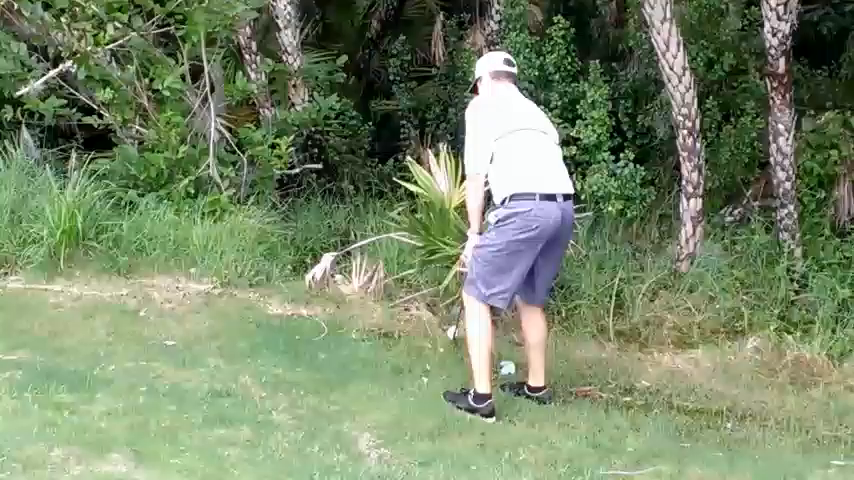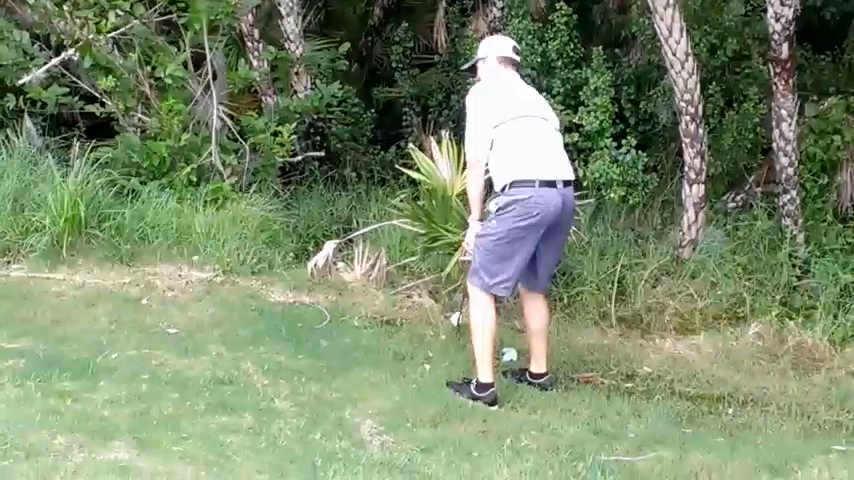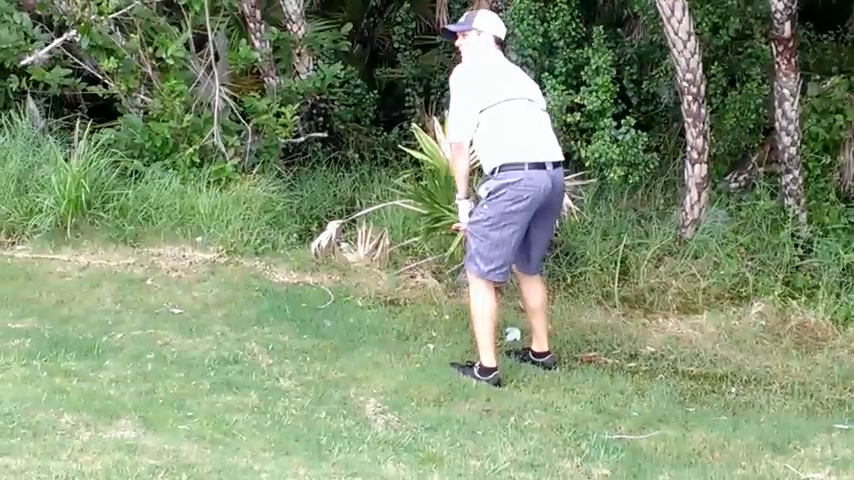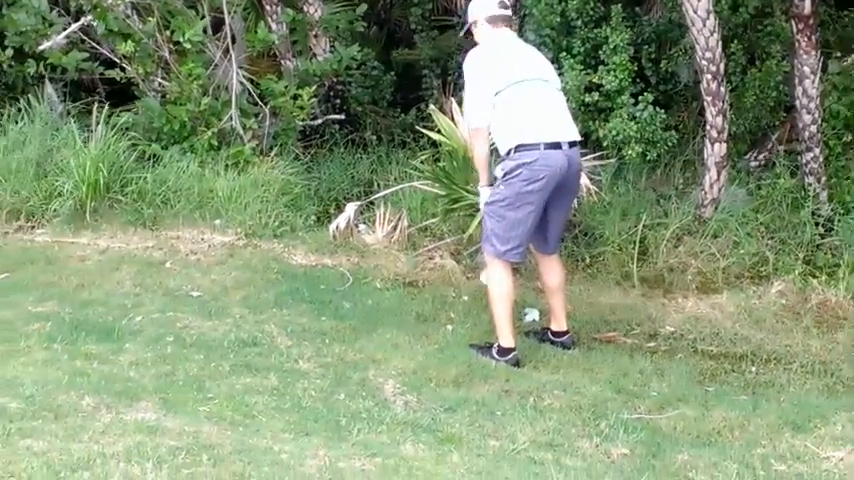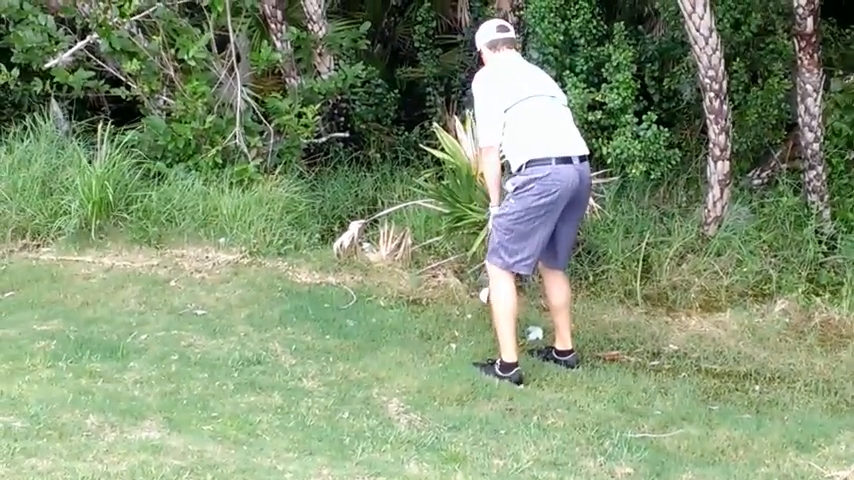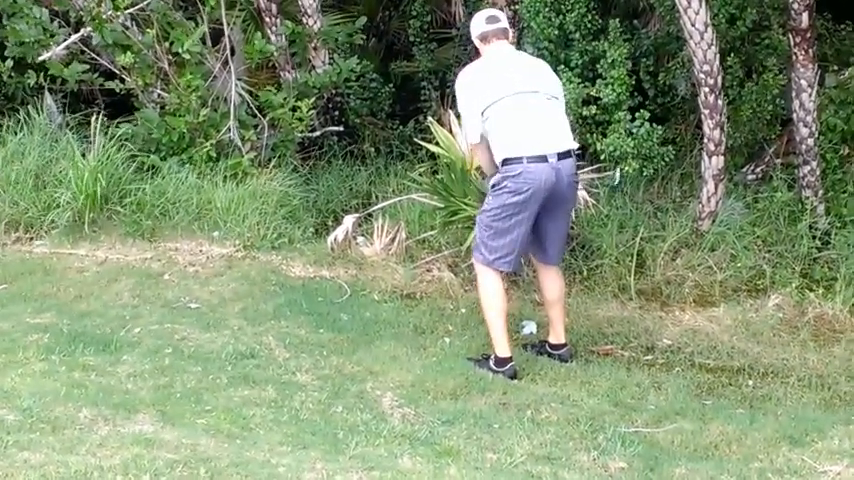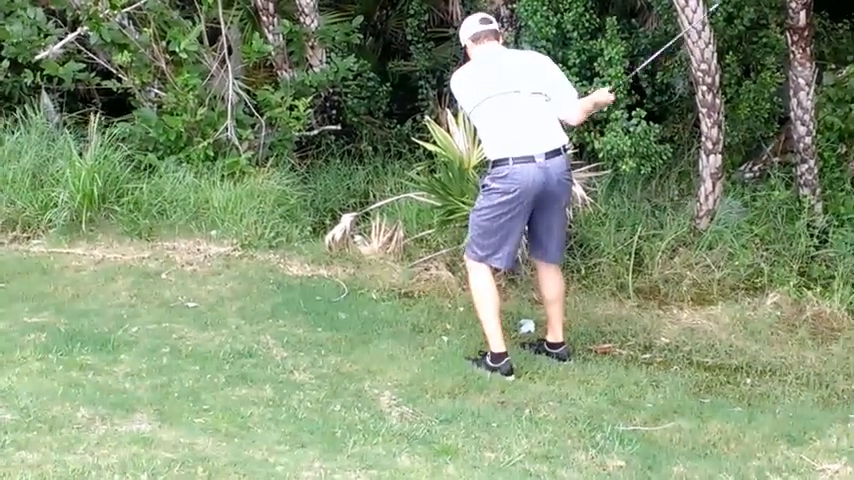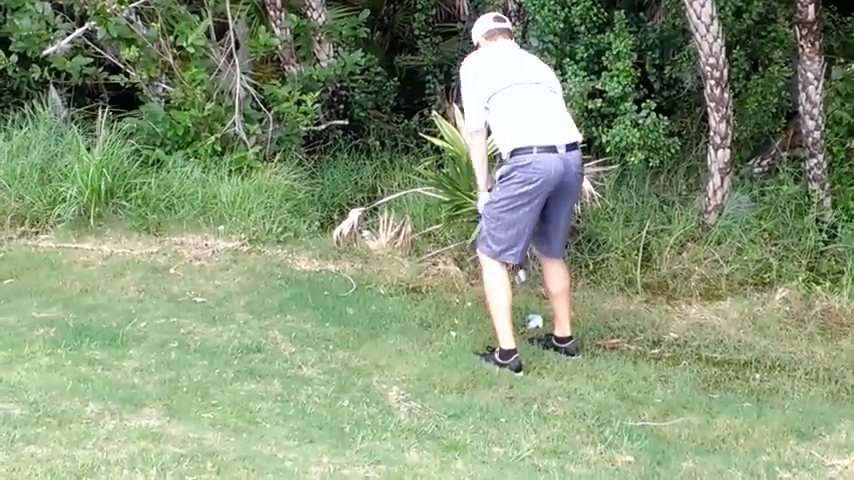
dt=0.4s
person 1, frame 1
left shoulder: (483, 105)
right shoulder: (534, 110)
left elbow: (475, 175)
left wrist: (474, 234)
left hip: (525, 207)
right hip: (563, 206)
left knee: (476, 296)
right knee: (530, 300)
left ankle: (481, 396)
right ankle: (537, 385)
person 1, frame 2
left shoulder: (483, 91)
right shoulder: (534, 96)
left elbow: (476, 162)
left wrist: (475, 221)
left hip: (525, 194)
right hip: (563, 193)
left knee: (480, 286)
right knee: (532, 287)
left ankle: (483, 385)
right ankle: (538, 372)
person 1, frame 3
left shoulder: (468, 72)
right shoulder: (519, 75)
left elbow: (459, 142)
left wrist: (462, 198)
left hip: (515, 176)
right hip: (553, 173)
left knee: (479, 273)
right knee: (528, 267)
left ankle: (486, 367)
right ankle: (541, 350)
person 1, frame 4
left shoulder: (480, 56)
right shoulder: (534, 55)
left elbow: (478, 129)
left wrist: (484, 185)
left hip: (530, 157)
right hip: (569, 154)
left knee: (496, 254)
right knee: (546, 247)
left ankle: (504, 348)
right ankle: (560, 330)
person 1, frame 5
left shoulder: (488, 76)
right shoulder: (540, 75)
left elbow: (489, 147)
left wrist: (495, 205)
left hip: (542, 172)
right hip: (579, 169)
left knee: (499, 266)
right knee: (552, 264)
left ankle: (507, 364)
right ankle: (564, 349)
person 1, frame 6
left shoulder: (470, 76)
right shoulder: (539, 67)
left elbow: (477, 144)
left wrist: (497, 177)
left hip: (521, 170)
right hip: (565, 165)
left knee: (487, 264)
right knee: (548, 259)
left ankle: (502, 359)
right ankle: (558, 343)
person 1, frame 7
left shoulder: (461, 79)
right shoulder: (534, 60)
right elbow: (573, 114)
right wrist: (595, 100)
left hip: (510, 171)
right hip: (556, 164)
left knee: (477, 261)
right knee: (547, 258)
left ankle: (498, 356)
right ankle: (556, 341)
person 1, frame 8
left shoulder: (476, 61)
right shoulder: (541, 66)
left elbow: (475, 132)
left wrist: (484, 189)
right wrist: (498, 190)
left hip: (530, 161)
right hip: (570, 157)
left knee: (491, 256)
right knee: (551, 252)
left ankle: (506, 352)
right ankle: (563, 336)
